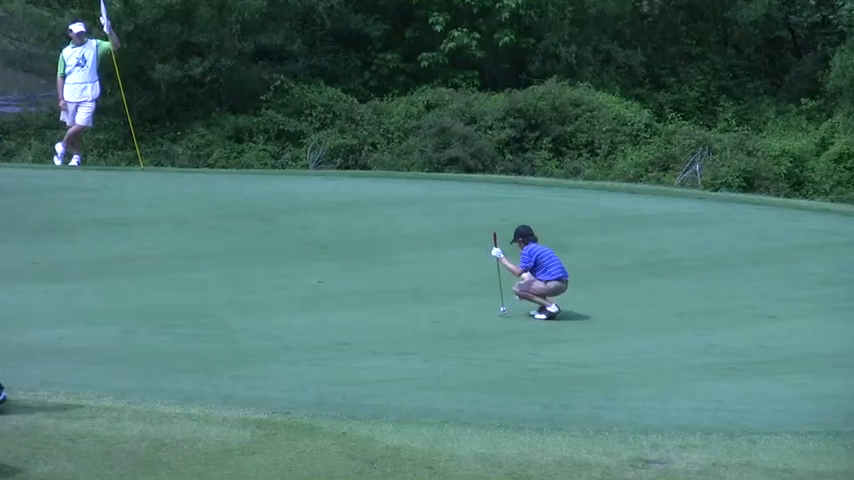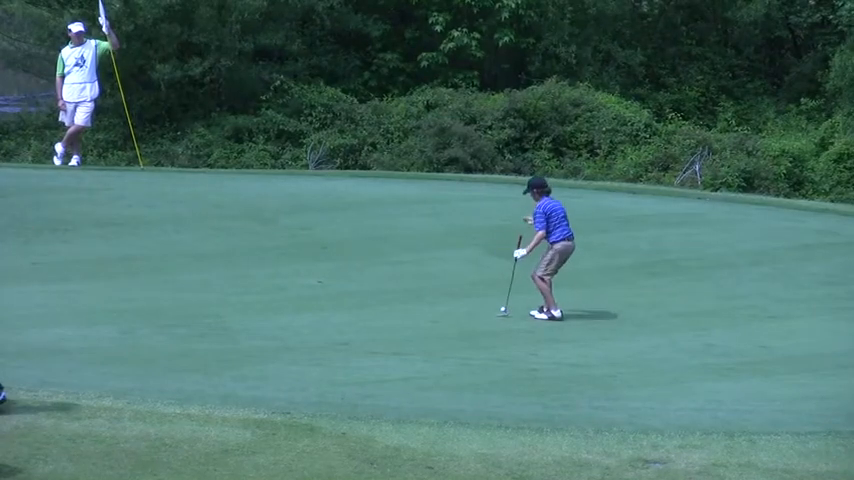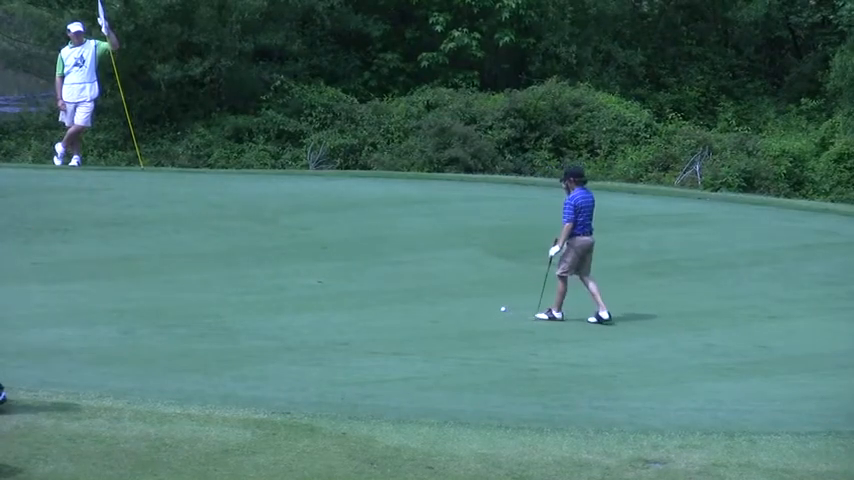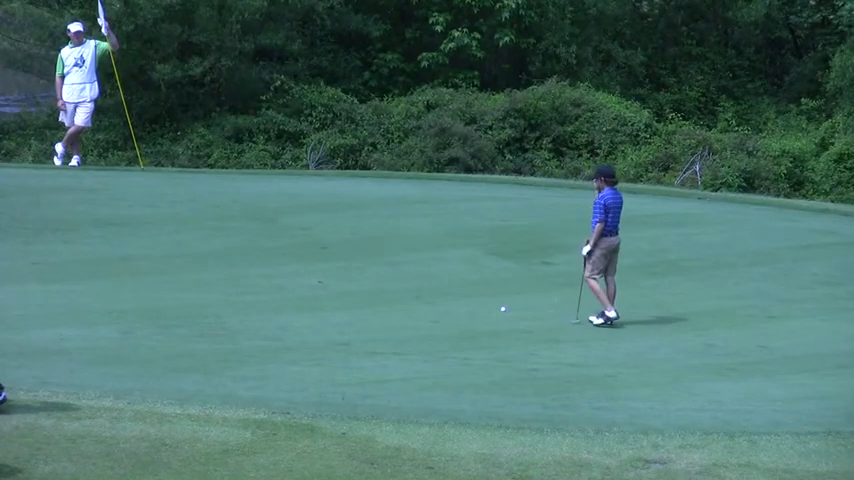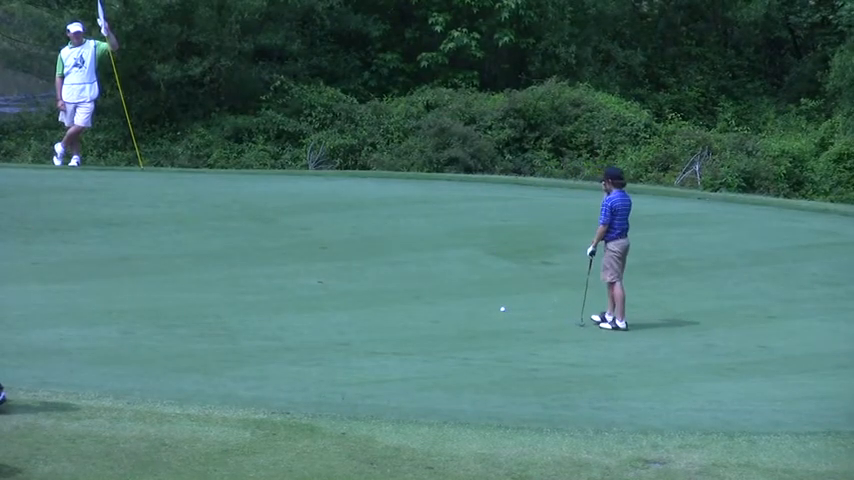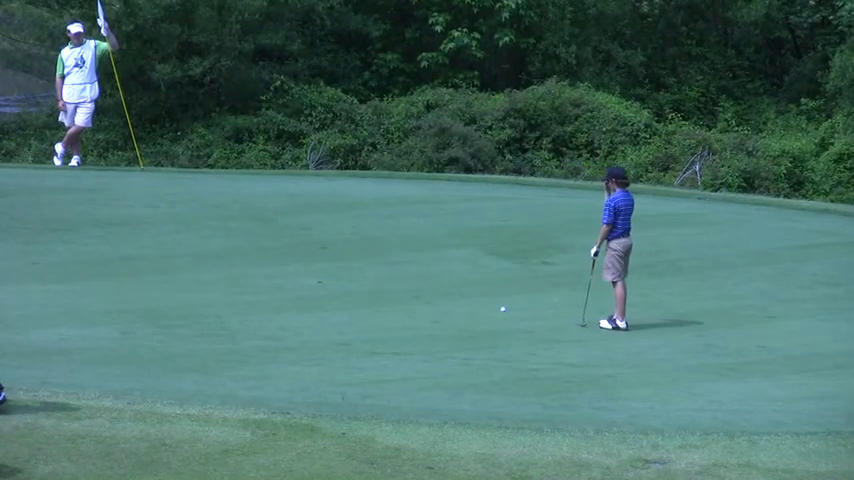
dt=0.5s
person 1, frame 1
left shoulder: (528, 250)
right shoulder: (541, 248)
left elbow: (518, 272)
left wrist: (501, 257)
right wrist: (526, 294)
left hip: (554, 285)
right hip: (562, 284)
left knee: (517, 288)
right knee: (526, 276)
left ankle: (551, 306)
right ankle: (547, 305)
person 1, frame 2
left shoulder: (540, 207)
right shoulder: (556, 203)
left elbow: (541, 234)
left wrist: (526, 250)
right wrist: (535, 221)
left hip: (558, 245)
right hip: (569, 243)
left knee: (538, 276)
right knee: (546, 275)
left ankle: (554, 311)
right ankle: (547, 307)
person 1, frame 3
left shoulder: (571, 199)
right shoulder: (589, 195)
left elbow: (568, 224)
left wrist: (558, 245)
right wrist: (568, 191)
left hip: (576, 240)
right hip: (589, 238)
left knee: (561, 275)
right knee: (585, 275)
left ankle: (556, 312)
right ankle: (602, 311)
person 1, frame 4
left shoulder: (602, 199)
right shoulder: (618, 196)
left elbow: (600, 224)
left wrist: (590, 245)
right wrist: (597, 190)
left hip: (603, 241)
right hip: (615, 239)
left knee: (590, 276)
right knee: (609, 277)
left ankle: (609, 311)
right ankle: (608, 312)
person 1, frame 5
left shoulder: (610, 200)
right shoulder: (626, 198)
left elbow: (603, 226)
left wrist: (593, 245)
right wrist: (606, 193)
left hip: (613, 243)
right hip: (623, 241)
left knee: (615, 282)
right knee: (612, 280)
left ankle: (620, 321)
right ankle: (609, 315)
person 1, frame 6
left shoulder: (613, 200)
right shoulder: (629, 197)
left elbow: (607, 226)
left wrist: (596, 246)
right wrist: (607, 192)
left hip: (616, 243)
right hip: (626, 240)
left knee: (617, 281)
right knee: (620, 280)
left ankle: (621, 321)
right ankle: (617, 316)
person 2, frame 1
left shoulder: (95, 45)
right shoulder: (65, 52)
left elbow: (115, 46)
right elbow: (60, 77)
left wrist: (109, 31)
right wrist: (60, 98)
left hip: (88, 96)
right hip: (70, 97)
left knee: (80, 126)
right knee: (72, 128)
left ankle: (62, 146)
right ankle: (76, 156)
person 2, frame 2
left shoulder: (94, 46)
right shoulder: (64, 52)
left elbow: (114, 46)
right elbow: (59, 77)
left wrist: (108, 31)
right wrist: (59, 98)
left hip: (87, 96)
right hip: (68, 97)
left knee: (80, 126)
right knee: (72, 128)
left ankle: (62, 146)
right ankle: (76, 156)
person 2, frame 3
left shoulder: (93, 45)
right shoulder: (64, 52)
left elbow: (114, 46)
right elbow: (59, 77)
left wrist: (107, 31)
right wrist: (59, 98)
left hip: (86, 96)
right hip: (68, 97)
left knee: (80, 126)
right knee: (72, 128)
left ankle: (62, 146)
right ankle: (76, 156)
person 2, frame 4
left shoulder: (93, 46)
right shoulder: (64, 52)
left elbow: (114, 47)
right elbow: (59, 77)
left wrist: (107, 31)
right wrist: (59, 98)
left hip: (86, 97)
right hip: (68, 97)
left knee: (80, 127)
right knee: (71, 128)
left ankle: (62, 146)
right ankle: (76, 156)
person 2, frame 5
left shoulder: (93, 46)
right shoulder: (63, 52)
left elbow: (114, 47)
right elbow: (59, 77)
left wrist: (107, 32)
right wrist: (59, 99)
left hip: (86, 97)
right hip: (68, 97)
left knee: (79, 127)
right knee: (72, 129)
left ankle: (61, 147)
right ankle: (76, 156)
person 2, frame 6
left shoulder: (93, 46)
right shoulder: (64, 53)
left elbow: (114, 47)
right elbow: (59, 77)
left wrist: (107, 32)
right wrist: (59, 99)
left hip: (87, 96)
right hip: (69, 97)
left knee: (80, 127)
right knee: (71, 128)
left ankle: (61, 147)
right ankle: (76, 156)
